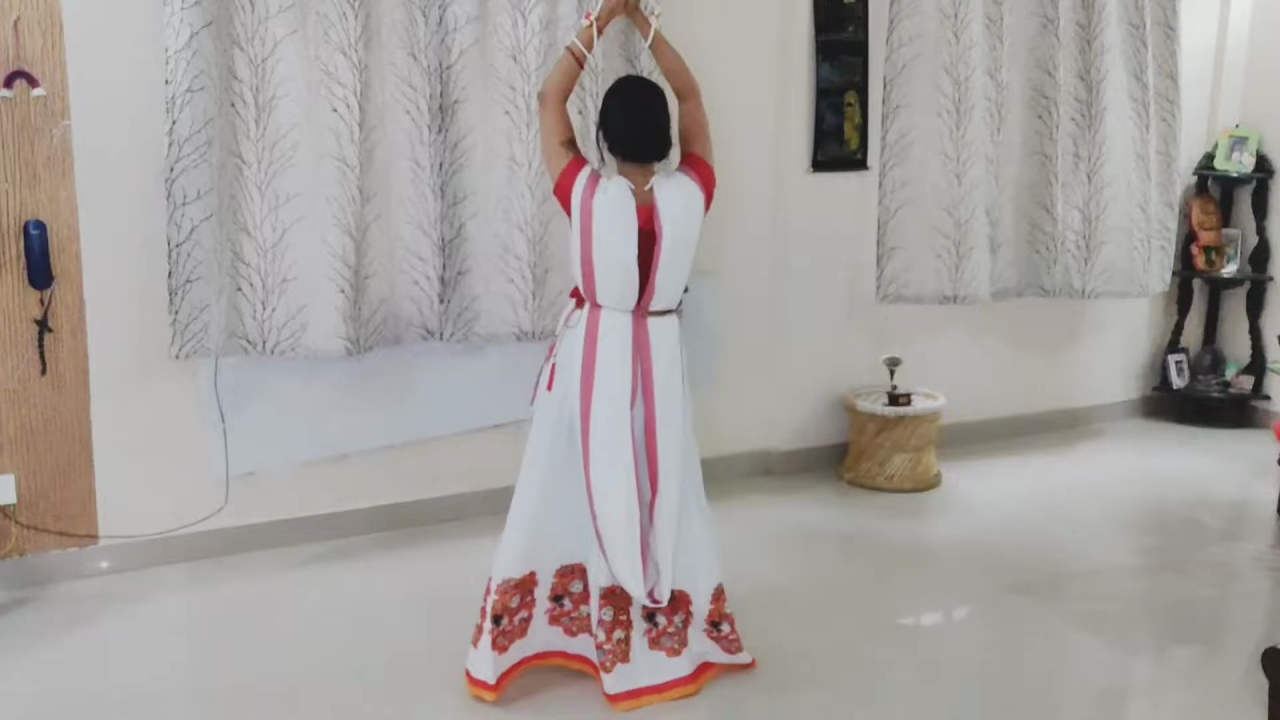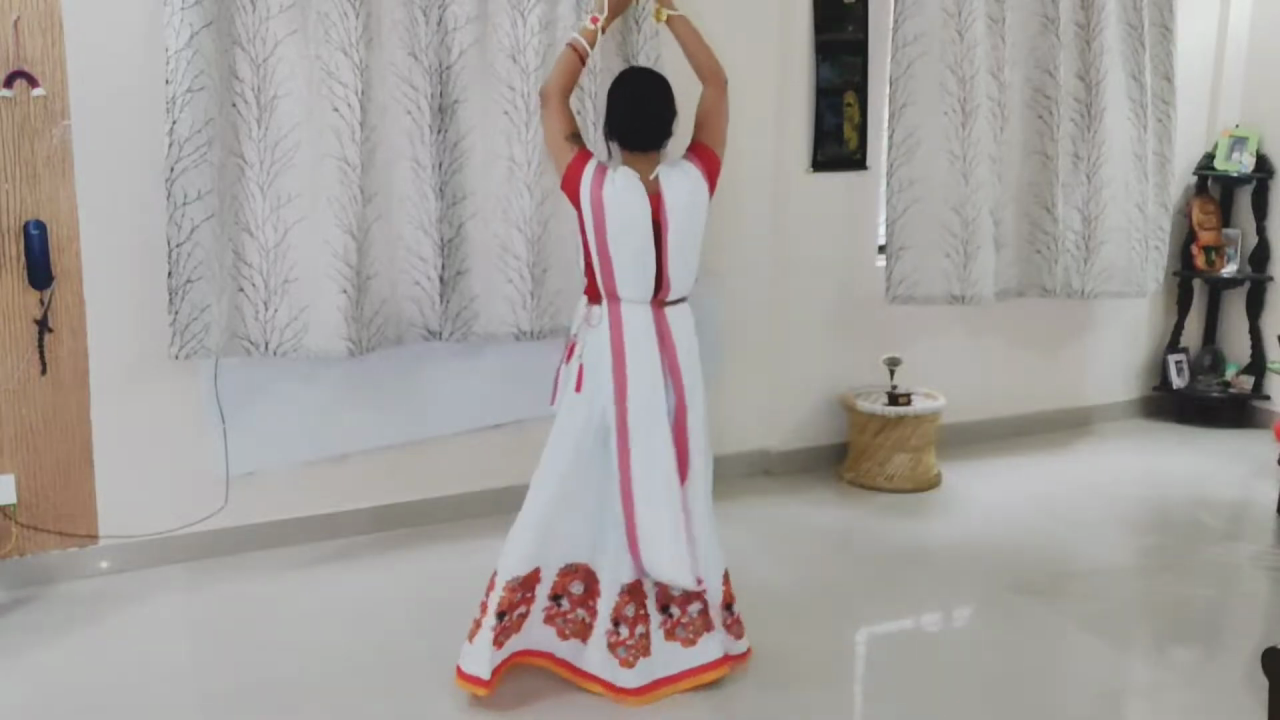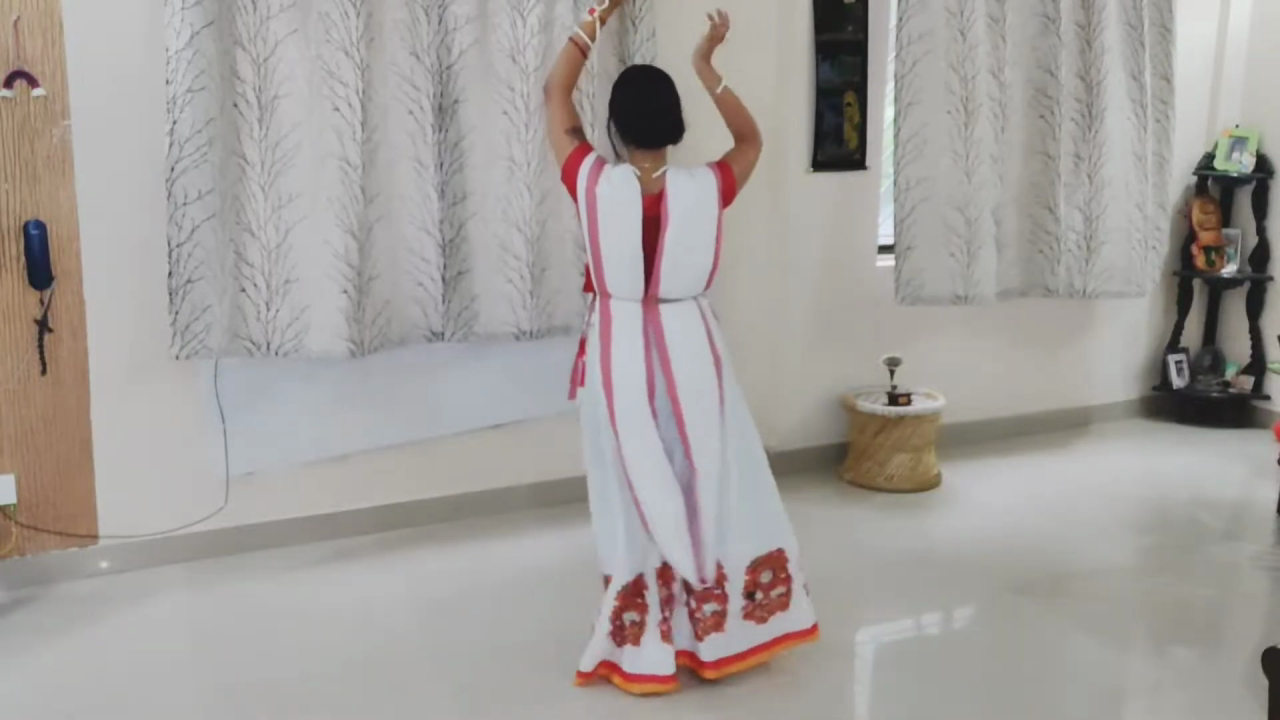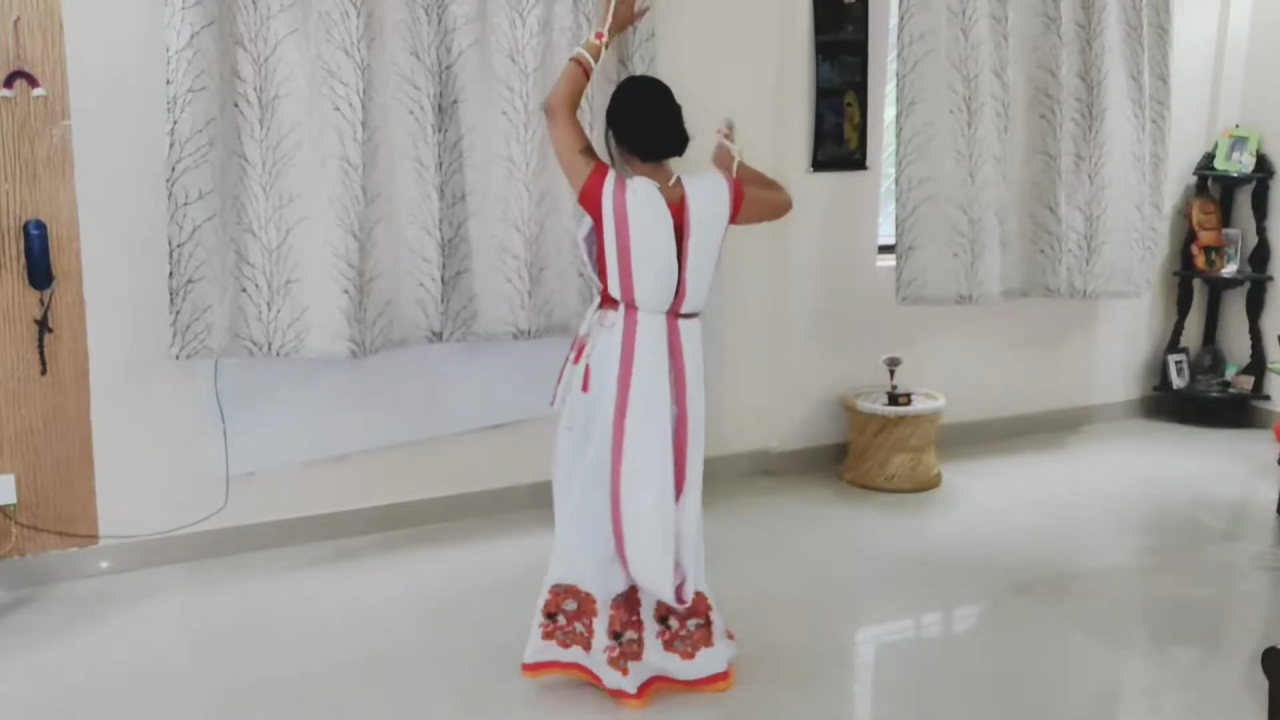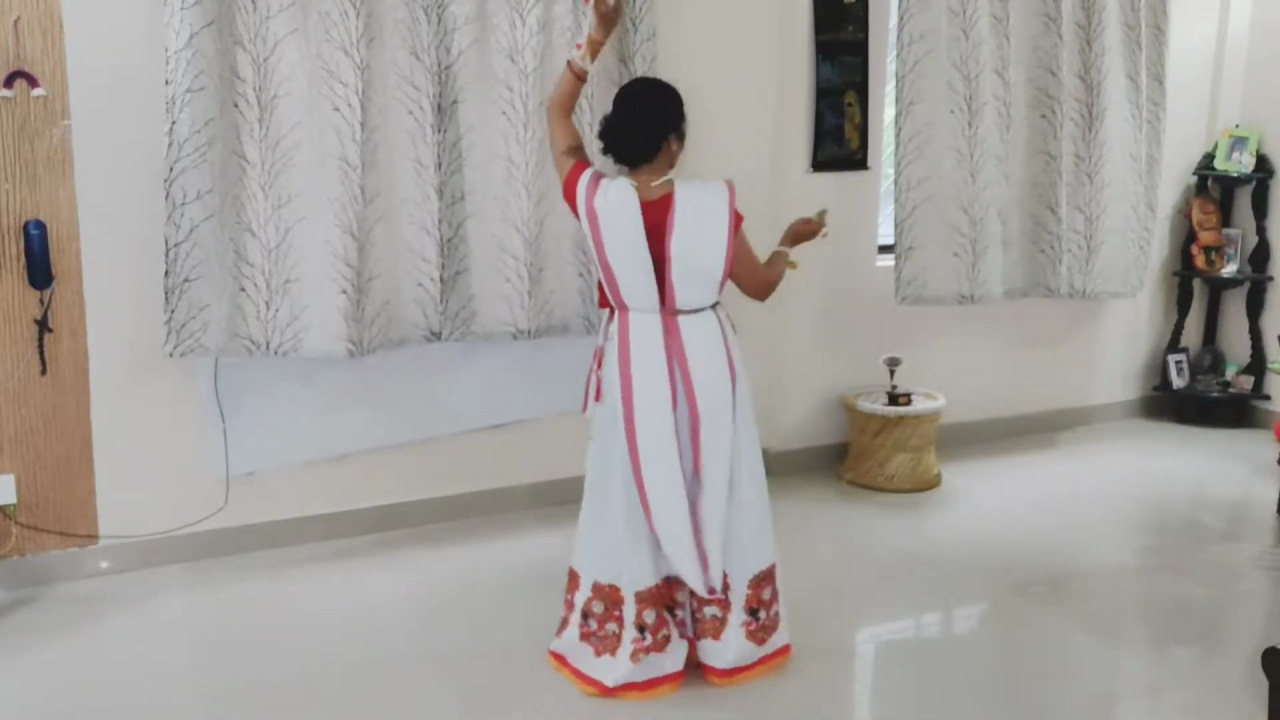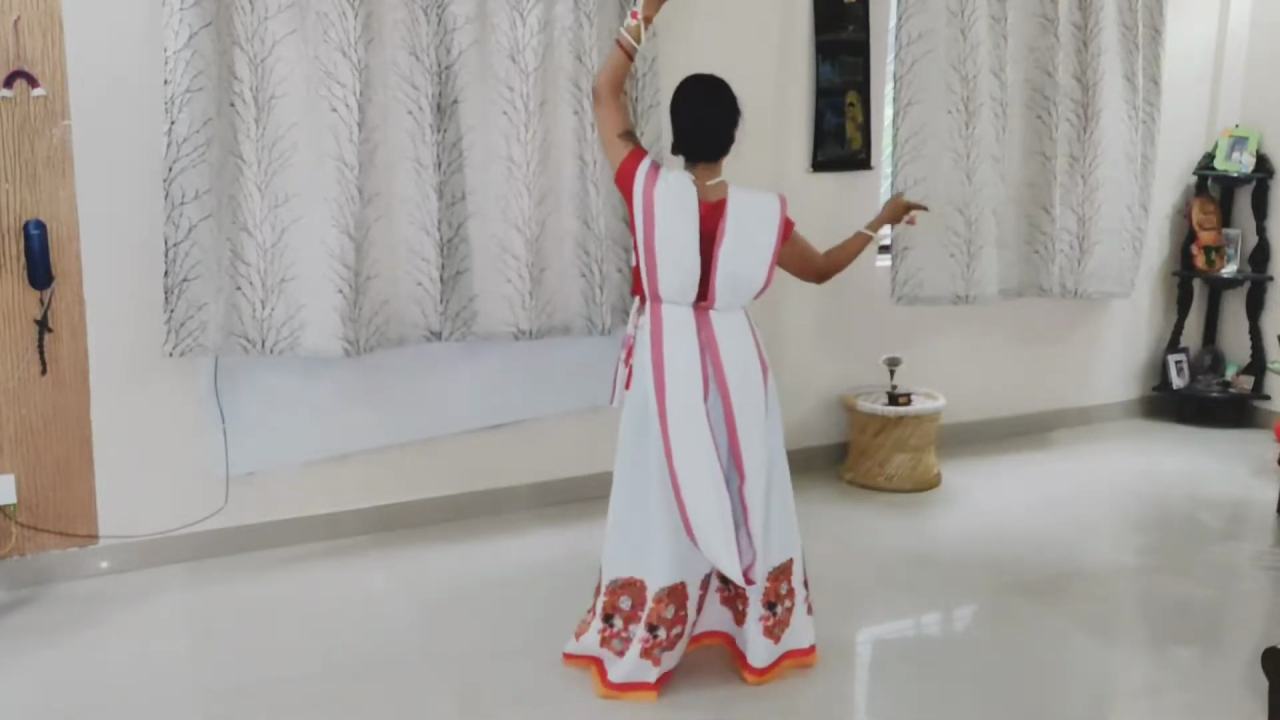
dt=0.7s
person 1, frame 1
left shoulder: (585, 194)
right shoulder: (690, 194)
left elbow: (550, 100)
right elbow: (690, 97)
left hip: (590, 359)
right hip: (656, 360)
left knee: (572, 502)
right knee: (660, 501)
left ankle: (508, 649)
right ankle: (671, 645)
person 1, frame 2
left shoulder: (592, 187)
right shoulder: (695, 182)
left elbow: (551, 97)
right elbow: (716, 84)
left hip: (609, 357)
right hip: (673, 354)
left knee: (575, 499)
right knee: (670, 496)
right ankle: (691, 641)
person 1, frame 3
left shoulder: (593, 182)
right shoulder: (704, 190)
left elbow: (555, 93)
right elbow: (751, 140)
right wrist: (707, 70)
left hip: (618, 357)
right hip: (690, 352)
left knee: (634, 503)
right knee: (717, 490)
left ankle: (637, 652)
right ankle: (719, 636)
person 1, frame 4
left shoulder: (610, 195)
right shoulder: (711, 195)
left elbow: (557, 108)
right elbow: (781, 201)
right wrist: (734, 164)
left hip: (615, 360)
right hip: (678, 362)
left knee: (601, 501)
right knee: (664, 504)
left ankle: (612, 654)
right ankle: (683, 649)
person 1, frame 5
left shoulder: (595, 199)
right shoulder: (712, 203)
left elbow: (557, 114)
right elbow: (760, 287)
right wrist: (791, 242)
left hip: (634, 366)
right hip: (703, 365)
left knee: (629, 502)
right knee: (718, 498)
left ankle: (623, 651)
right ankle: (731, 643)
person 1, frame 6
left shoulder: (647, 187)
right shoulder: (760, 213)
left elbow: (605, 97)
right elbow: (820, 270)
right wrist: (877, 225)
left hip: (662, 360)
right hip: (732, 359)
left knee: (659, 499)
right knee: (748, 493)
left ankle: (634, 653)
right ankle: (765, 642)
